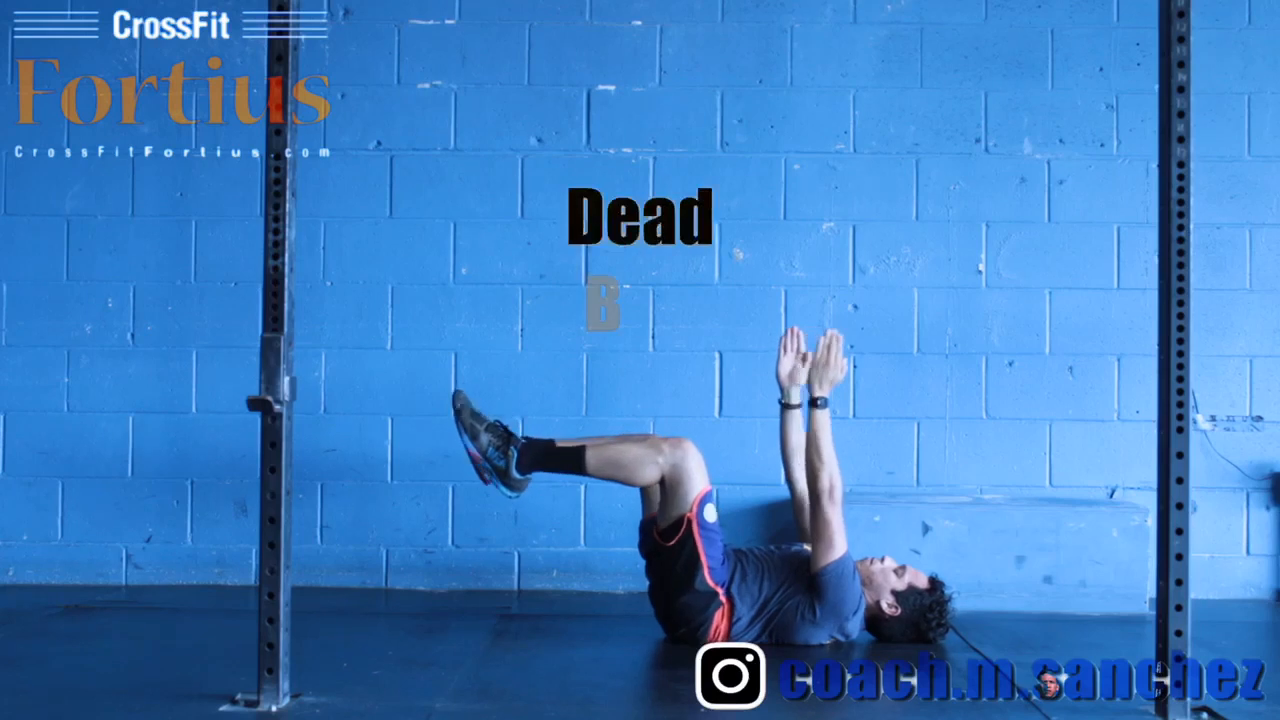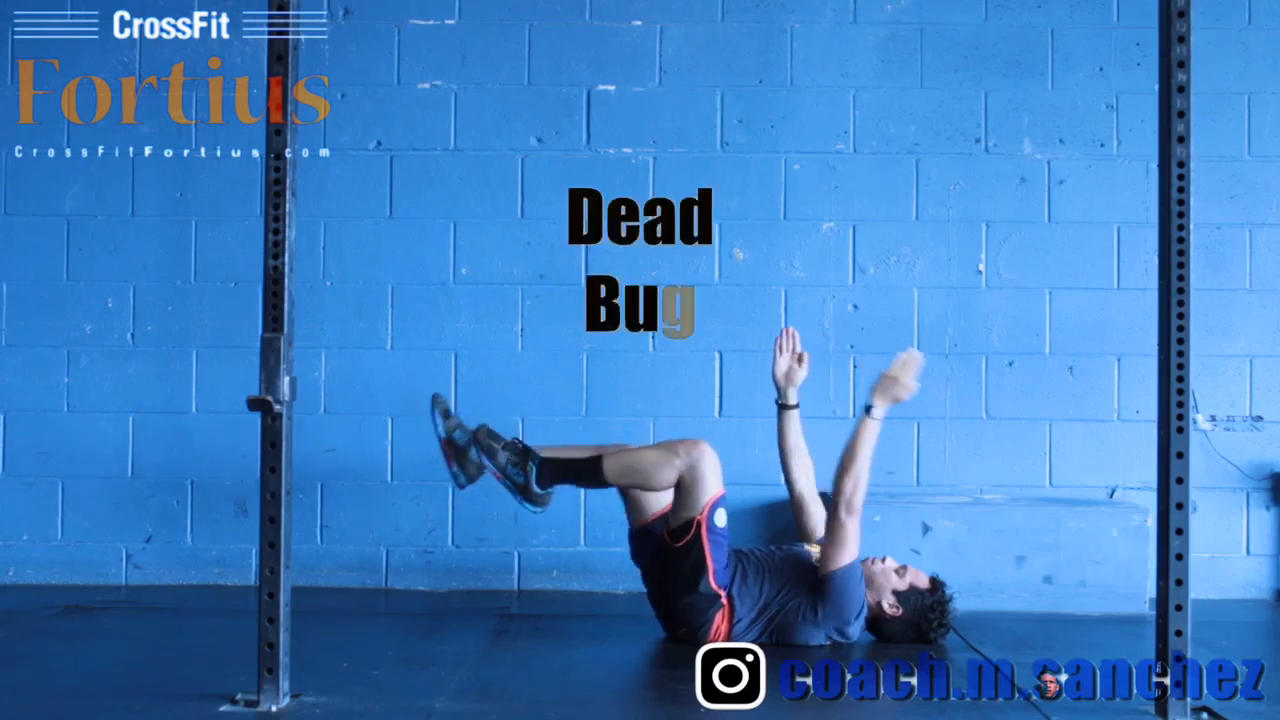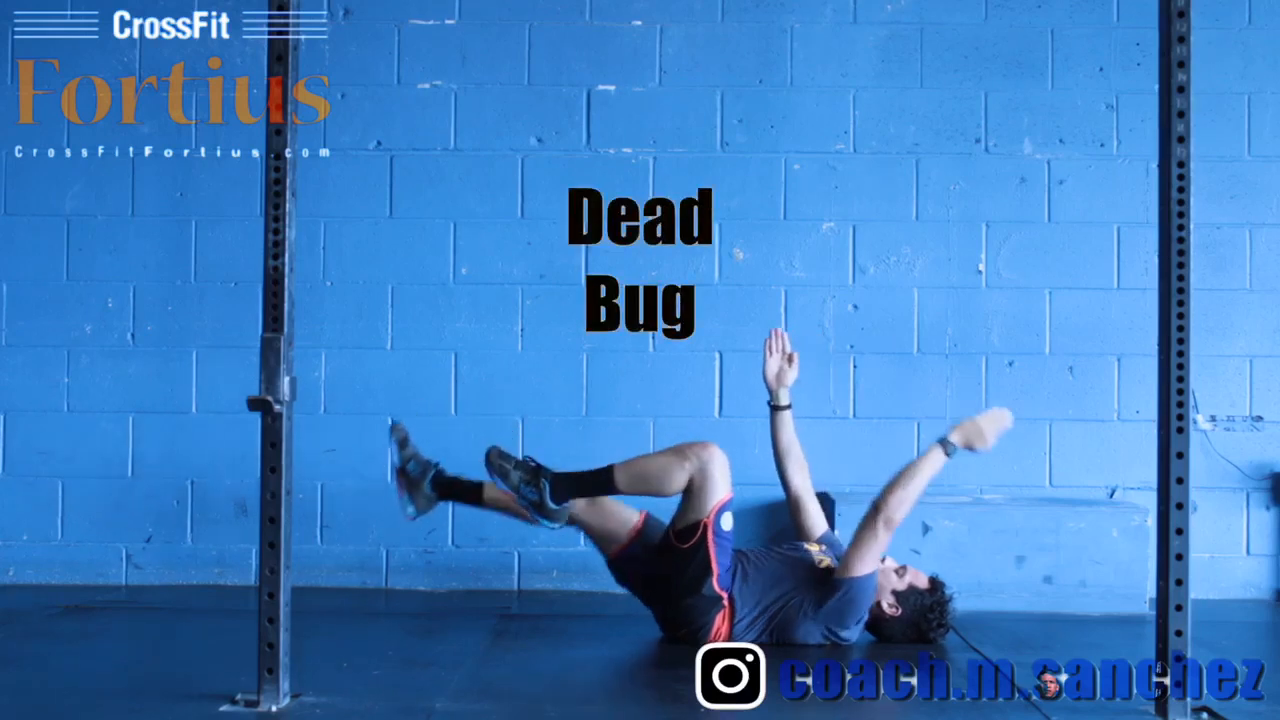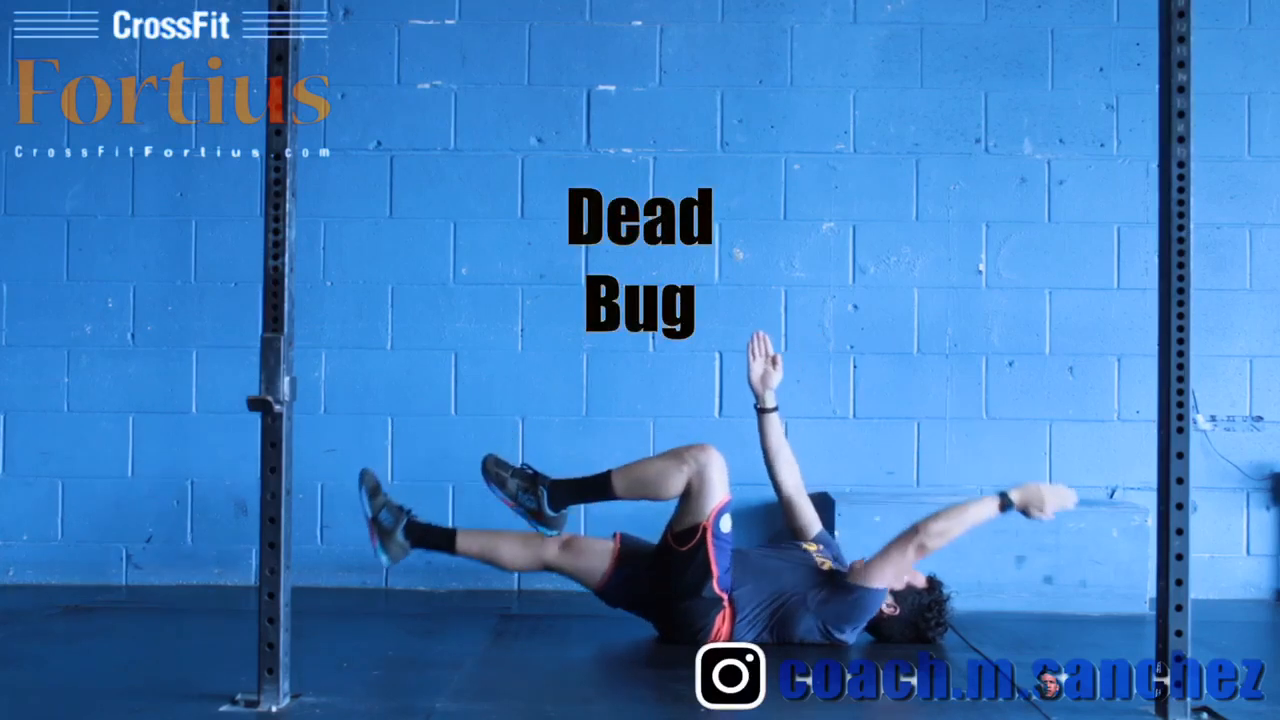
dt=0.3s
person 1, frame 1
left shoulder: (842, 603)
right shoulder: (842, 580)
left elbow: (827, 497)
right elbow: (802, 483)
left wrist: (819, 397)
right wrist: (791, 393)
left hip: (703, 603)
right hip: (696, 587)
left knee: (679, 452)
right knee: (654, 448)
left ankle: (521, 460)
right ankle: (517, 453)
person 1, frame 2
left shoulder: (844, 605)
right shoulder: (834, 568)
left elbow: (846, 503)
right elbow: (804, 489)
left wrist: (877, 406)
right wrist: (789, 393)
left hip: (702, 604)
right hip: (694, 588)
left knee: (697, 455)
right knee: (631, 461)
left ankle: (539, 475)
right ankle: (480, 456)
person 1, frame 3
left shoulder: (847, 607)
right shoulder: (833, 561)
left elbow: (884, 517)
right elbow: (798, 484)
left wrist: (950, 442)
right wrist: (780, 396)
left hip: (702, 605)
right hip: (682, 585)
left knee: (707, 457)
right knee: (579, 506)
left ankle: (556, 486)
right ankle: (437, 486)
person 1, frame 4
left shoulder: (848, 609)
right shoulder: (832, 562)
left elbow: (918, 538)
right elbow: (791, 484)
left wrist: (1009, 499)
right wrist: (767, 398)
left hip: (704, 606)
right hip: (680, 589)
left knee: (704, 461)
right knee: (556, 549)
left ankle: (554, 494)
right ankle: (411, 533)
